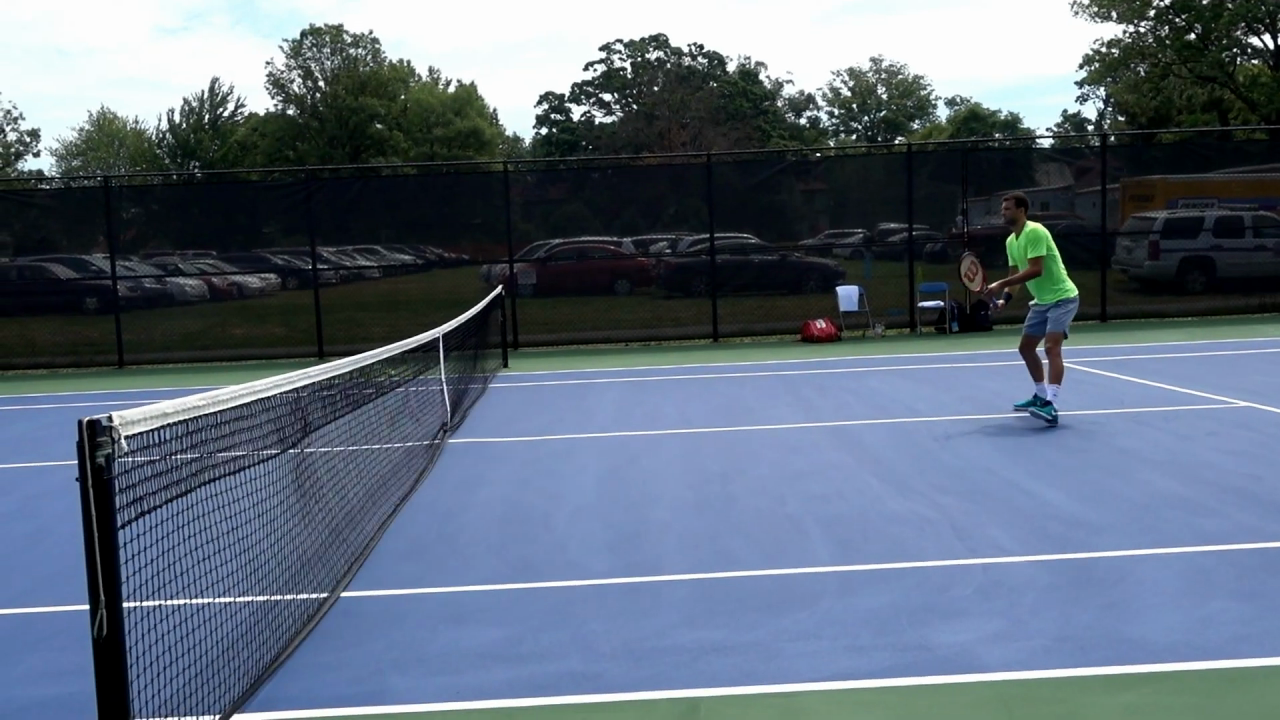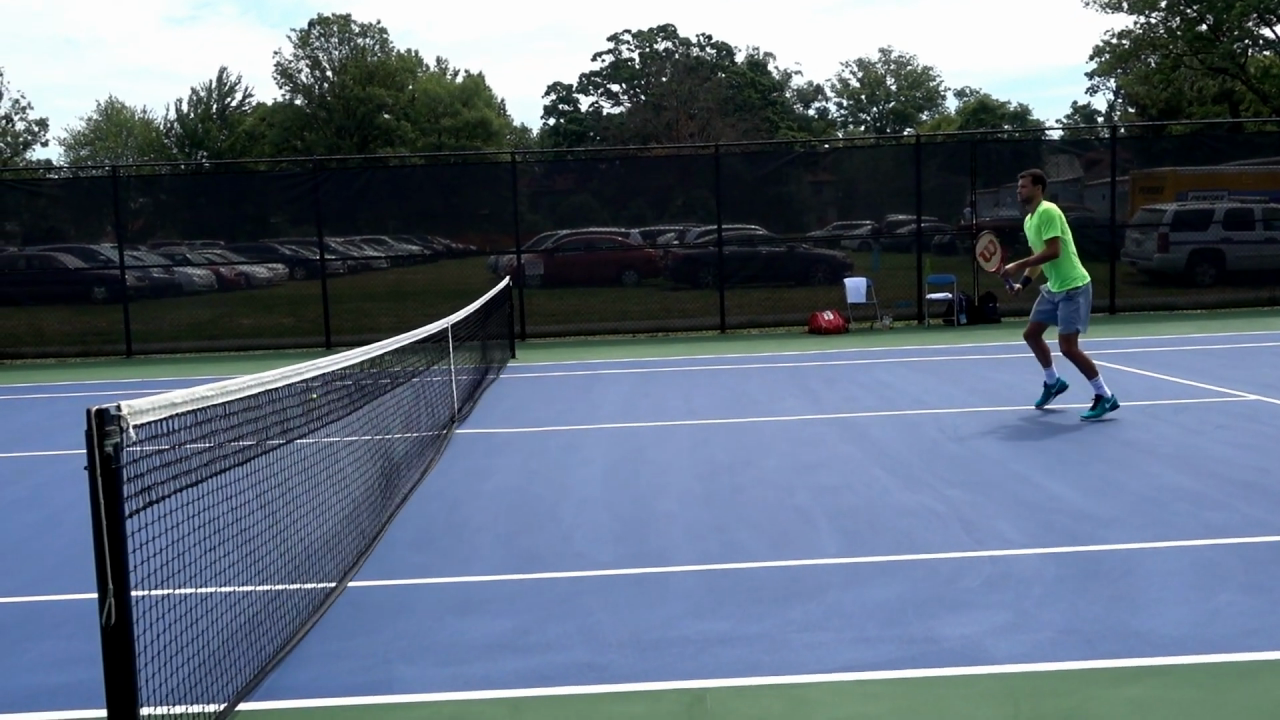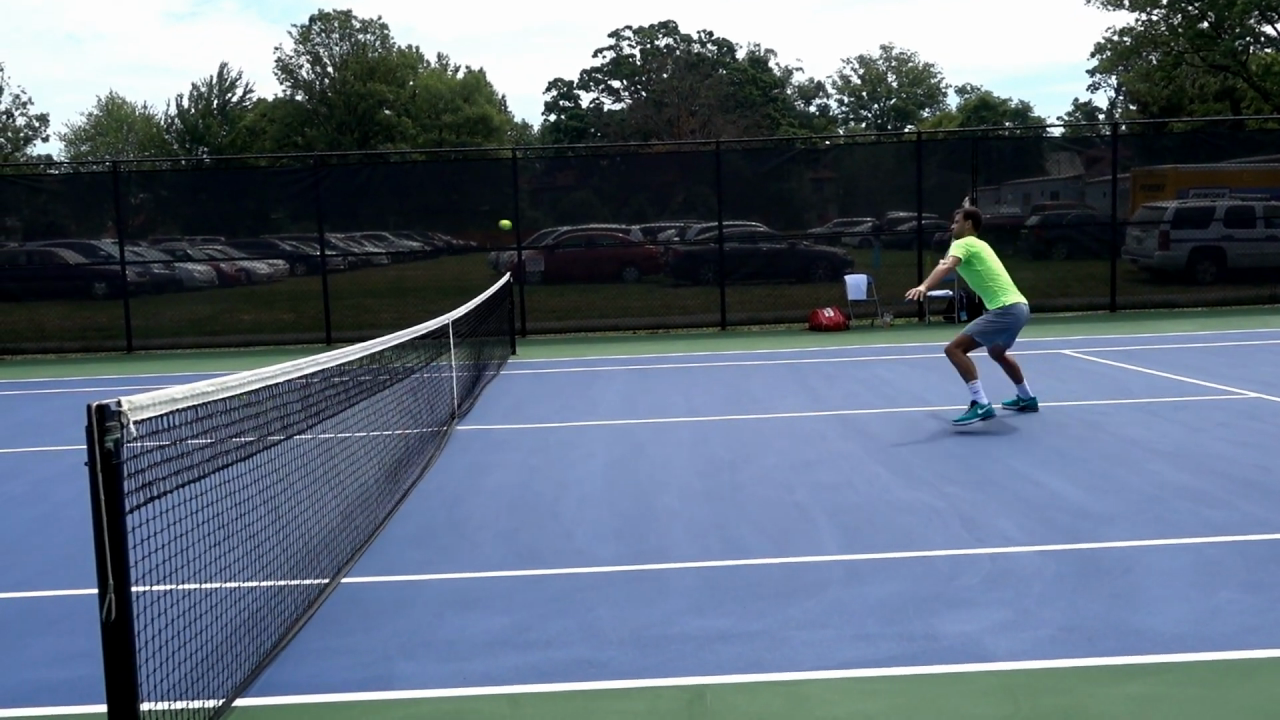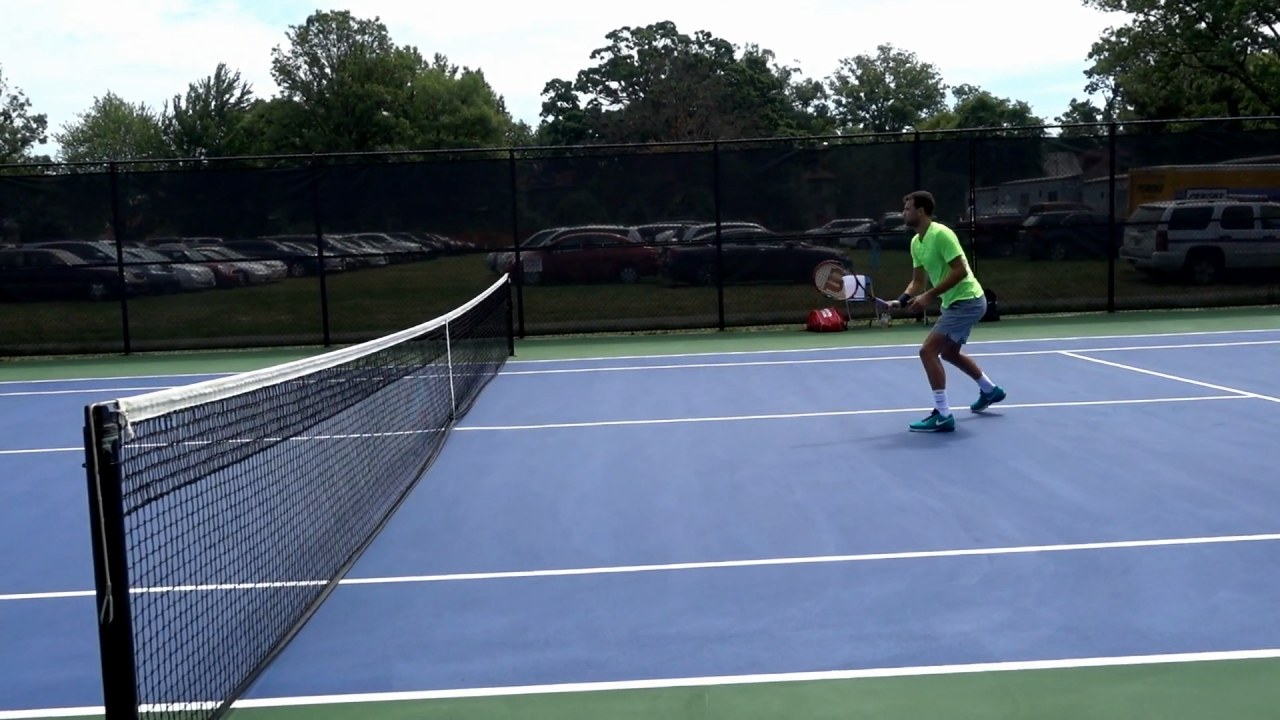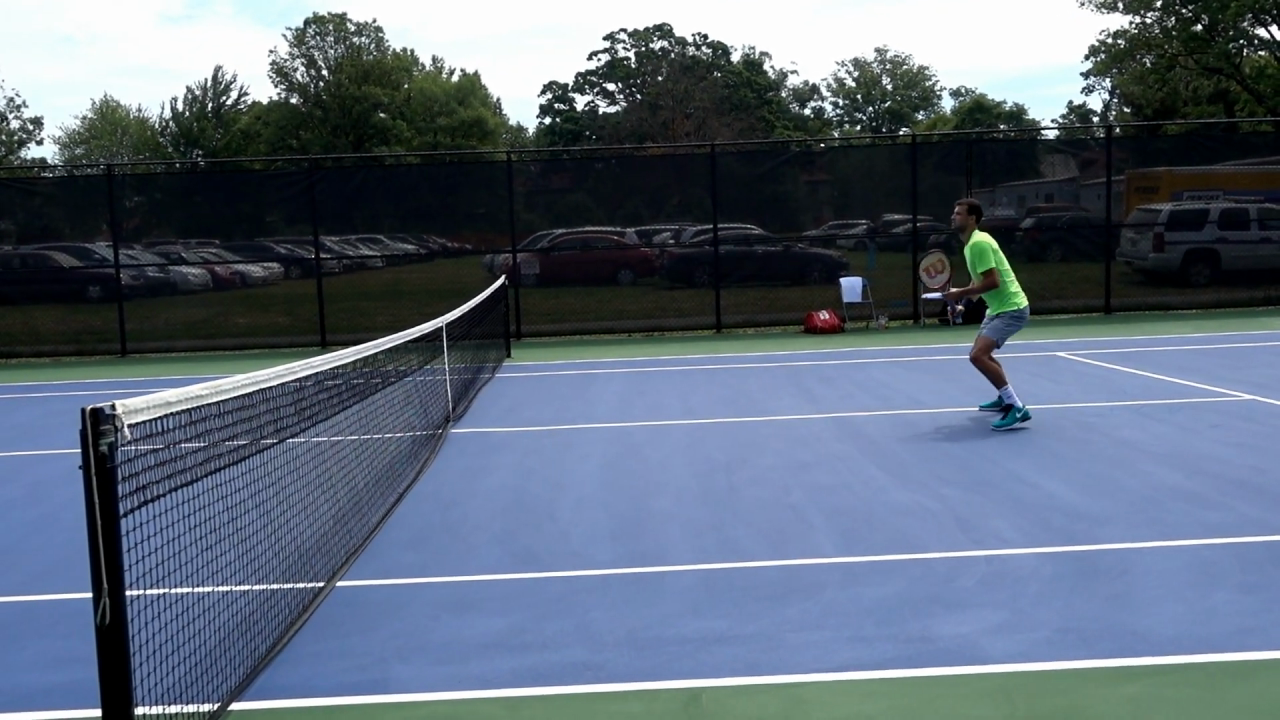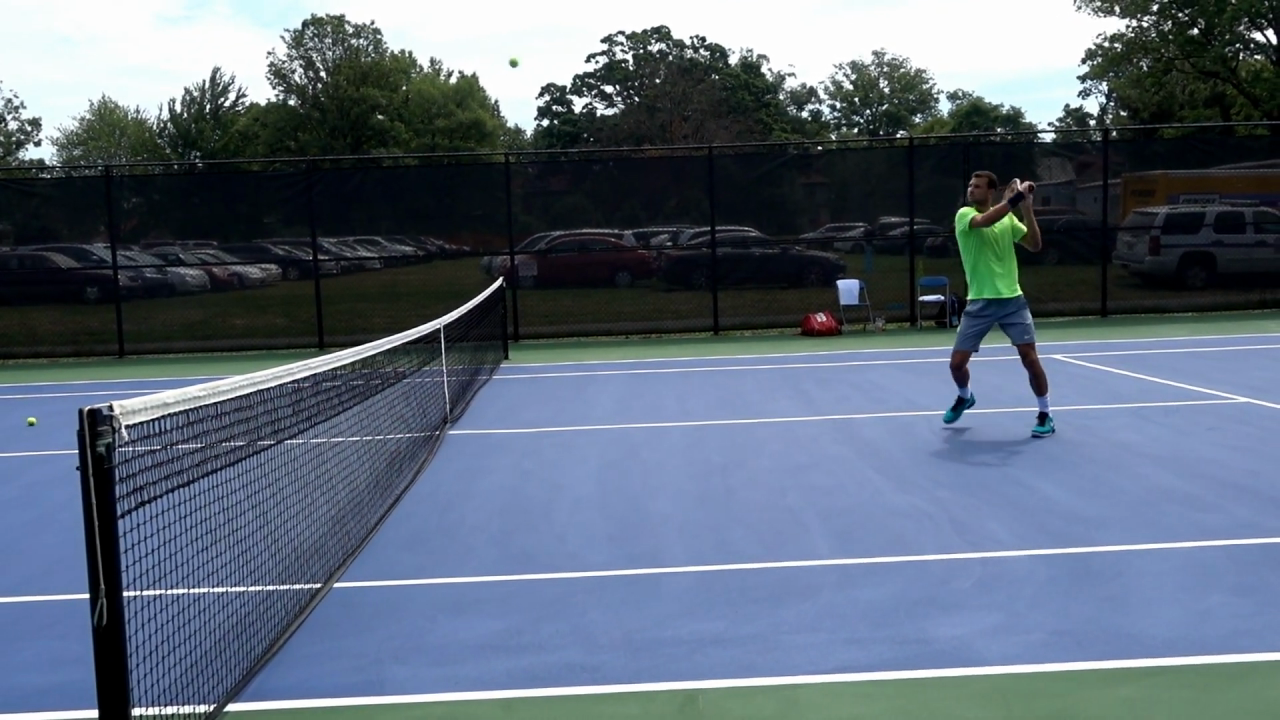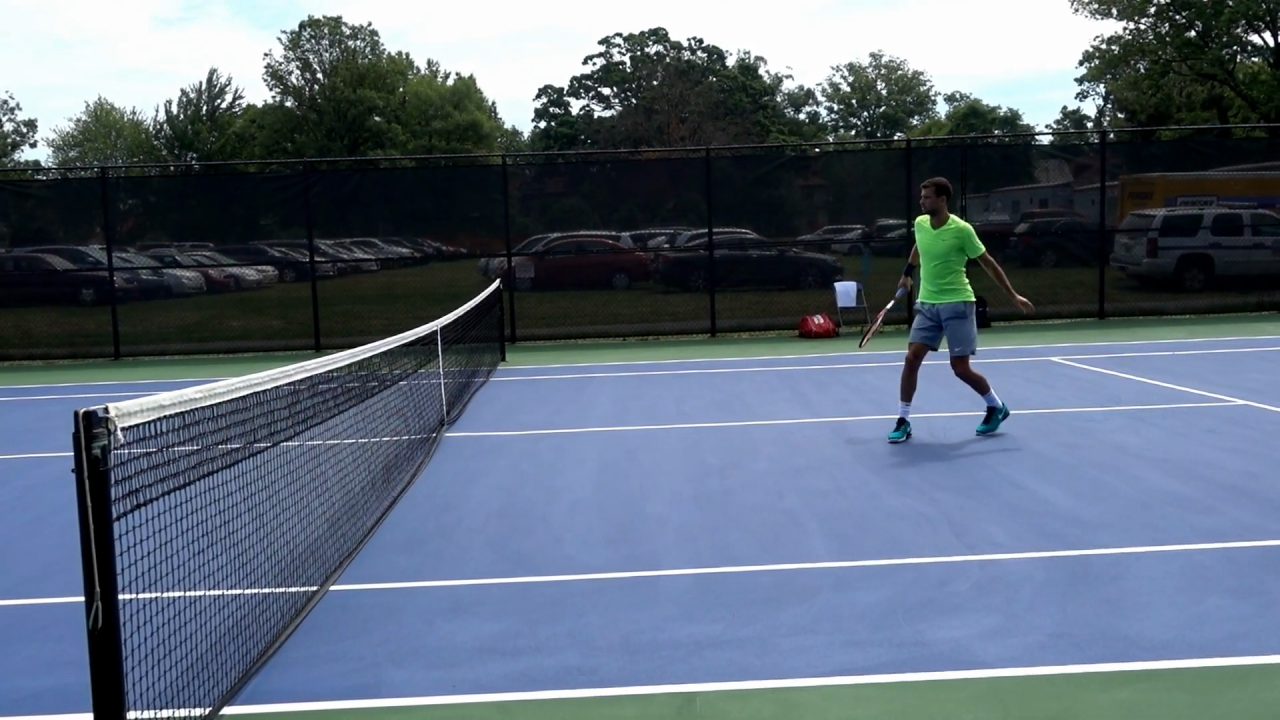
dt=0.7s
person 1, frame 1
left shoulder: (1034, 231)
right shoulder: (1011, 241)
left elbow: (1036, 269)
right elbow: (1015, 275)
left wrist: (1000, 285)
right wrist: (1004, 299)
left hip: (1062, 297)
right hip: (1042, 300)
left knee: (1052, 348)
right knee: (1025, 348)
left ankle: (1051, 407)
right ankle: (1043, 396)
person 1, frame 2
left shoulder: (1047, 211)
right shoulder: (1028, 220)
left elbow: (1053, 252)
left wrist: (1018, 266)
right wrist: (1022, 283)
left hip: (1073, 288)
right hip: (1053, 289)
left knee: (1068, 347)
right knee: (1031, 335)
left ankle: (1105, 397)
right ankle: (1053, 382)
person 1, frame 3
left shoulder: (961, 244)
right shoulder: (977, 245)
left elbow: (946, 266)
right elbow: (950, 266)
left wrist: (923, 286)
left hip: (1006, 310)
right hip: (1018, 307)
left knee: (954, 349)
right knee: (997, 352)
left ankle: (981, 404)
right ankle: (1026, 398)
person 1, frame 4
left shoulder: (941, 234)
right shoulder: (916, 242)
left elbow: (960, 271)
right elbow: (919, 281)
left wrist: (929, 296)
right wrist: (903, 299)
left hip: (967, 302)
right hip: (955, 304)
left knee: (928, 351)
right knee: (950, 354)
left ankle: (942, 415)
right ankle: (990, 391)
person 1, frame 5
left shoulder: (980, 243)
right shoulder: (969, 244)
left elbow: (993, 282)
left wrist: (961, 293)
right wrist: (960, 297)
left hip: (1011, 310)
right hip: (998, 310)
left knee: (977, 355)
right knee: (981, 354)
left ankle: (1017, 408)
right ankle: (1004, 397)
person 1, frame 6
left shoulder: (1008, 217)
right shoulder: (964, 215)
left elbow: (1035, 246)
right elbow: (984, 222)
left wrist: (1027, 209)
right wrist: (1013, 198)
left hip: (1012, 300)
right hip: (979, 303)
left knee: (1030, 358)
right knee: (957, 363)
left ankle: (1045, 415)
right ankle: (964, 396)
person 1, frame 7
left shoulder: (962, 229)
right shoulder: (920, 223)
left elbow: (987, 261)
left wrist: (1013, 295)
right wrist: (907, 272)
left hip: (958, 304)
right hip: (927, 305)
left knee: (961, 368)
right knee: (911, 360)
left ankle: (996, 406)
right ankle: (903, 421)
